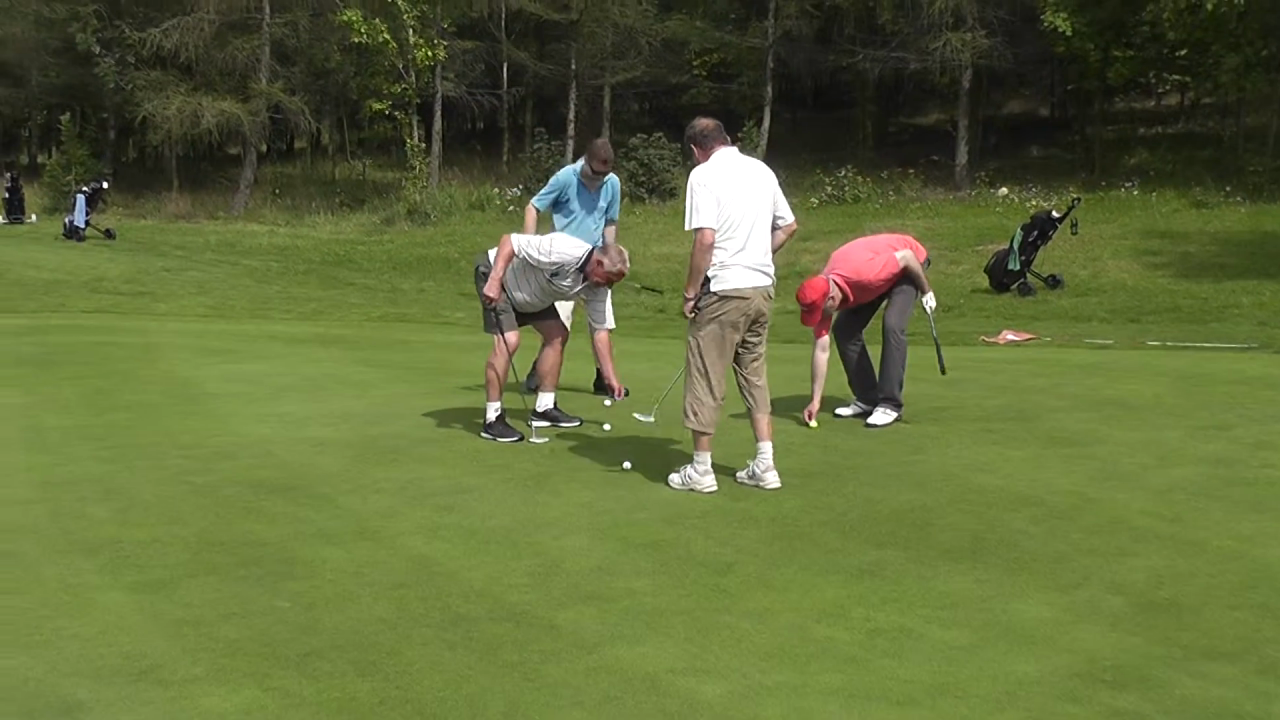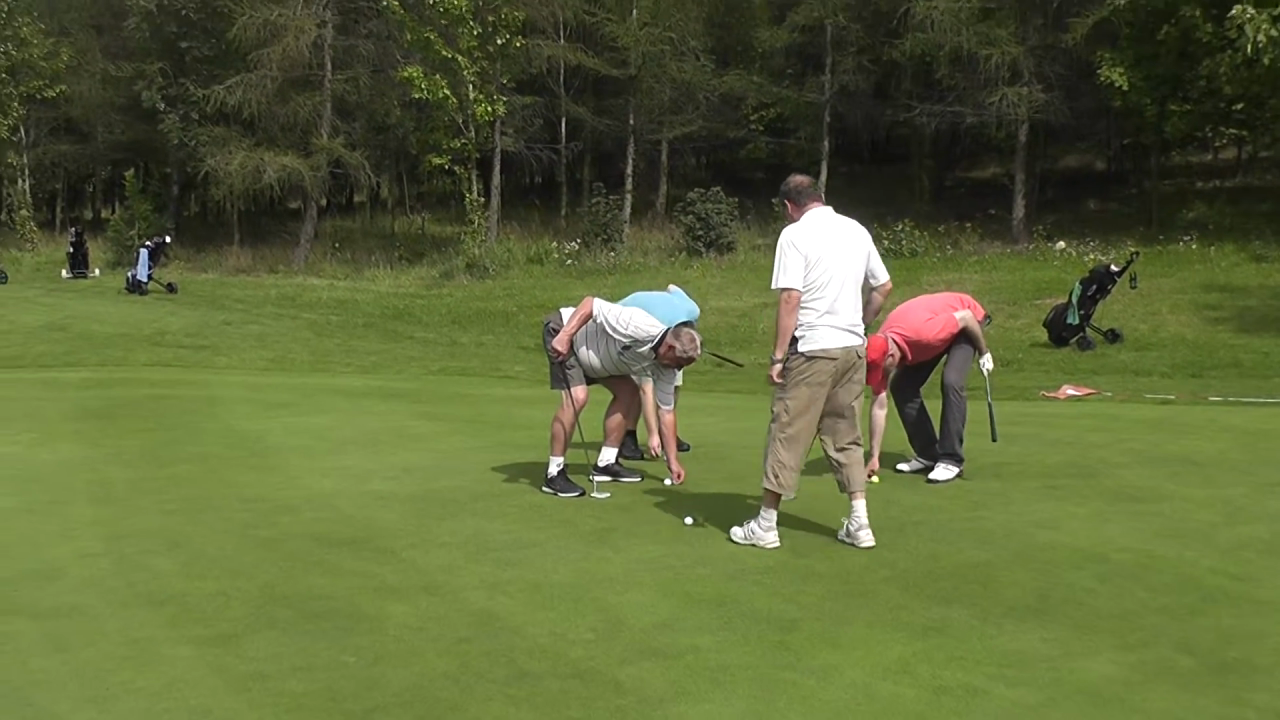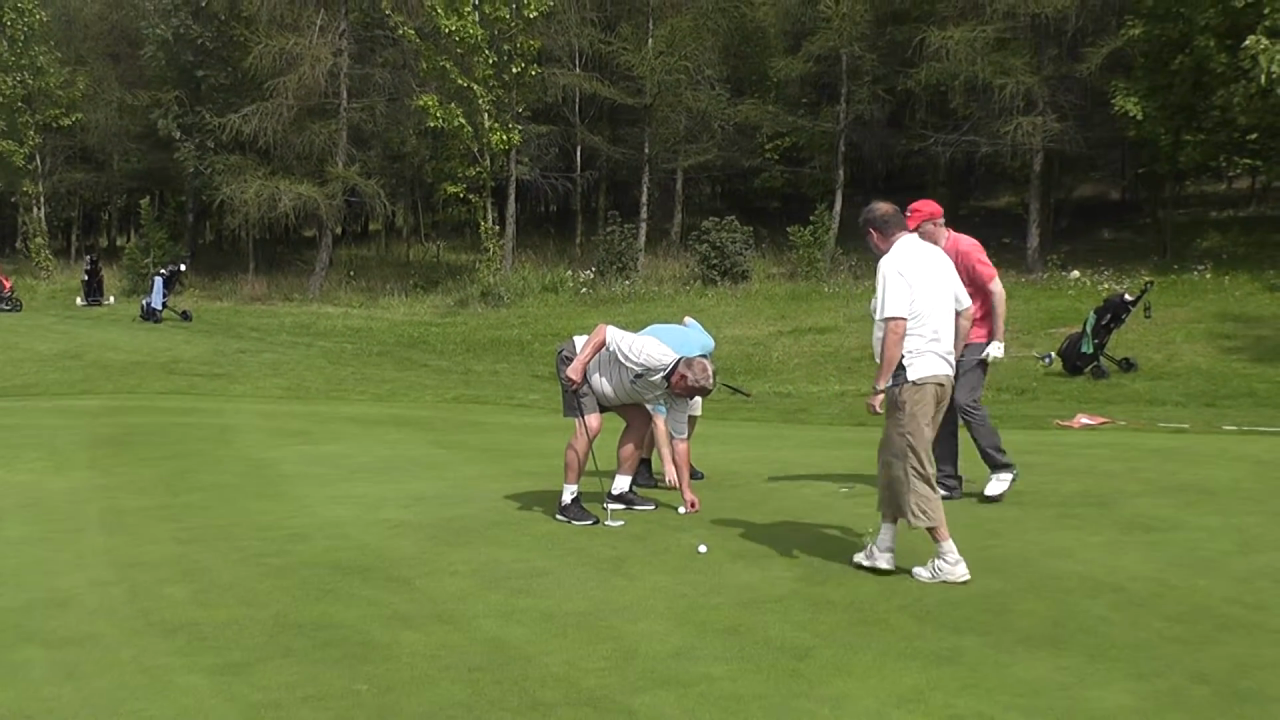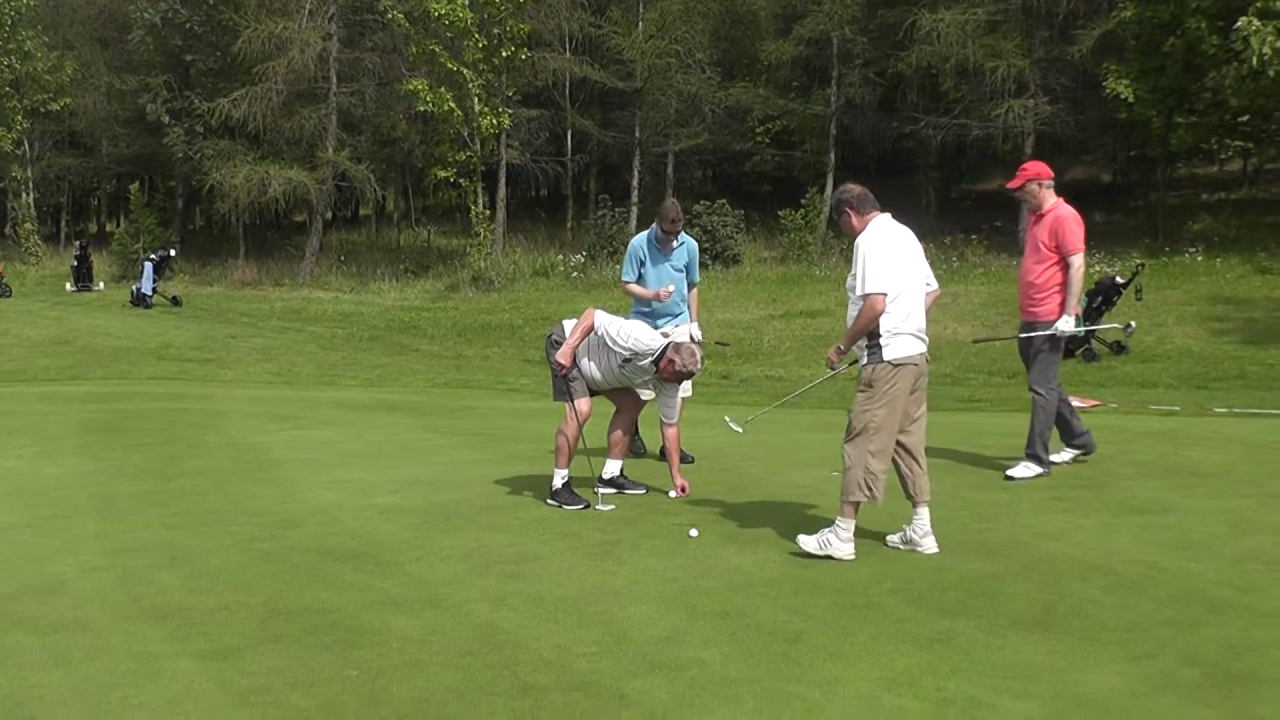
dt=1s
person 1, frame 1
left shoulder: (703, 175)
right shoulder: (761, 169)
left elbow: (705, 238)
right elbow: (787, 226)
left wrist: (690, 292)
left hip: (724, 290)
right hip: (762, 287)
left knee: (705, 376)
right knee: (753, 373)
left ankle: (701, 470)
right ankle: (764, 465)
person 1, frame 2
left shoulder: (795, 234)
right shoulder: (856, 230)
left elbow: (791, 300)
right elbow: (884, 287)
left wrist: (778, 356)
left hip: (812, 349)
right hip: (852, 347)
left knee: (787, 434)
right knee: (846, 437)
left ankle: (766, 525)
right ankle: (858, 523)
person 1, frame 3
left shoulder: (893, 262)
right shoulder: (937, 255)
left elbow: (895, 329)
right elbow: (966, 312)
left wrist: (881, 386)
left hip: (912, 378)
right hip: (941, 373)
left knee: (912, 468)
right knee: (896, 460)
left ankle: (948, 559)
right ankle: (883, 547)
person 1, frame 4
left shoulder: (869, 241)
right shoulder: (904, 234)
left elbow: (873, 304)
right elbow: (931, 291)
left wrist: (841, 346)
left hip: (885, 357)
right hip: (915, 352)
left knee: (863, 442)
right knee: (908, 440)
left ankle: (841, 534)
right ankle: (920, 529)
person 2, frame 1
left shoulder: (864, 274)
right shoulder: (821, 293)
left elbow: (906, 256)
right elbow: (821, 348)
left wrist: (926, 291)
right wrist: (815, 400)
left hip: (906, 264)
right hip: (878, 264)
left knee: (892, 325)
right knee: (843, 330)
left ankle: (890, 404)
right ankle: (867, 398)
person 2, frame 2
left shoulder: (921, 332)
right shoulder: (879, 349)
left elbow: (965, 316)
right elbow: (879, 405)
left wrist: (984, 352)
right wrist: (875, 457)
left hip: (965, 323)
left knee: (951, 382)
right knee: (901, 387)
left ankle: (951, 460)
right ankle: (927, 454)
person 2, frame 3
left shoulder: (965, 248)
left elbow: (997, 291)
left wrist: (998, 340)
left hip: (975, 341)
left knee: (965, 402)
right knee: (942, 409)
left ankle: (1003, 467)
right ankle: (947, 482)
person 2, frame 4
left shoulder: (1064, 217)
right shoulder: (1035, 217)
left elbow: (1077, 266)
left wrist: (1069, 314)
left hip: (1052, 319)
right hip: (1030, 318)
left knee: (1042, 386)
right knee: (1043, 385)
left ankle: (1036, 458)
right ankle: (1079, 439)
person 3, frame 1
left shoulder: (613, 184)
right shoulder: (564, 178)
right elbow: (533, 208)
right knee: (559, 321)
left ankle: (602, 377)
right ankle: (538, 367)
person 3, frame 2
left shoulder: (692, 312)
left elbow: (672, 288)
right elbow: (646, 389)
right wrist: (652, 434)
left knee: (675, 376)
right knee: (638, 380)
right ankle: (628, 437)
person 3, frame 3
left shoulder: (707, 345)
left elbow: (687, 320)
right elbow: (659, 422)
right wrist: (668, 466)
left knee: (693, 403)
right knee: (654, 411)
right ankle: (642, 466)
person 3, frame 4
left shoulder: (690, 246)
right shoulder: (639, 245)
right elbow: (628, 285)
left wrist: (694, 322)
right wrist: (654, 295)
left hip: (678, 324)
right hip: (644, 325)
left knee: (678, 384)
right knee: (642, 384)
right ankle: (633, 432)
person 4, frame 1
left shoulder: (596, 287)
right shoulder: (563, 251)
left elbow: (600, 331)
right elbow: (509, 241)
left wrist: (610, 377)
right wrist: (494, 280)
right hip: (494, 273)
left knee: (557, 335)
right knee: (509, 340)
left ankle: (544, 408)
right ankle: (492, 418)
person 4, frame 2
left shoulder: (663, 367)
right shoulder: (640, 326)
left elbow: (666, 410)
right elbow: (590, 303)
left wrist: (673, 460)
right wrist: (564, 336)
right hip: (563, 330)
left knee: (628, 392)
right knee: (577, 397)
left ankle: (605, 463)
right ankle: (554, 474)
person 4, frame 3
left shoulder: (677, 397)
right shoulder: (652, 356)
left elbow: (680, 439)
right elbow: (603, 330)
left wrist: (686, 490)
right wrist: (579, 364)
right hip: (576, 358)
left knee: (640, 420)
right knee: (591, 425)
left ankle: (619, 491)
right ankle: (568, 502)
person 4, frame 4
left shoulder: (666, 382)
right shoulder: (640, 340)
left elbow: (670, 424)
right elbow: (592, 314)
left wrist: (676, 475)
right wrist: (568, 349)
right hip: (566, 342)
left knee: (631, 404)
right knee: (581, 409)
left ankle: (610, 475)
right ankle: (559, 486)
